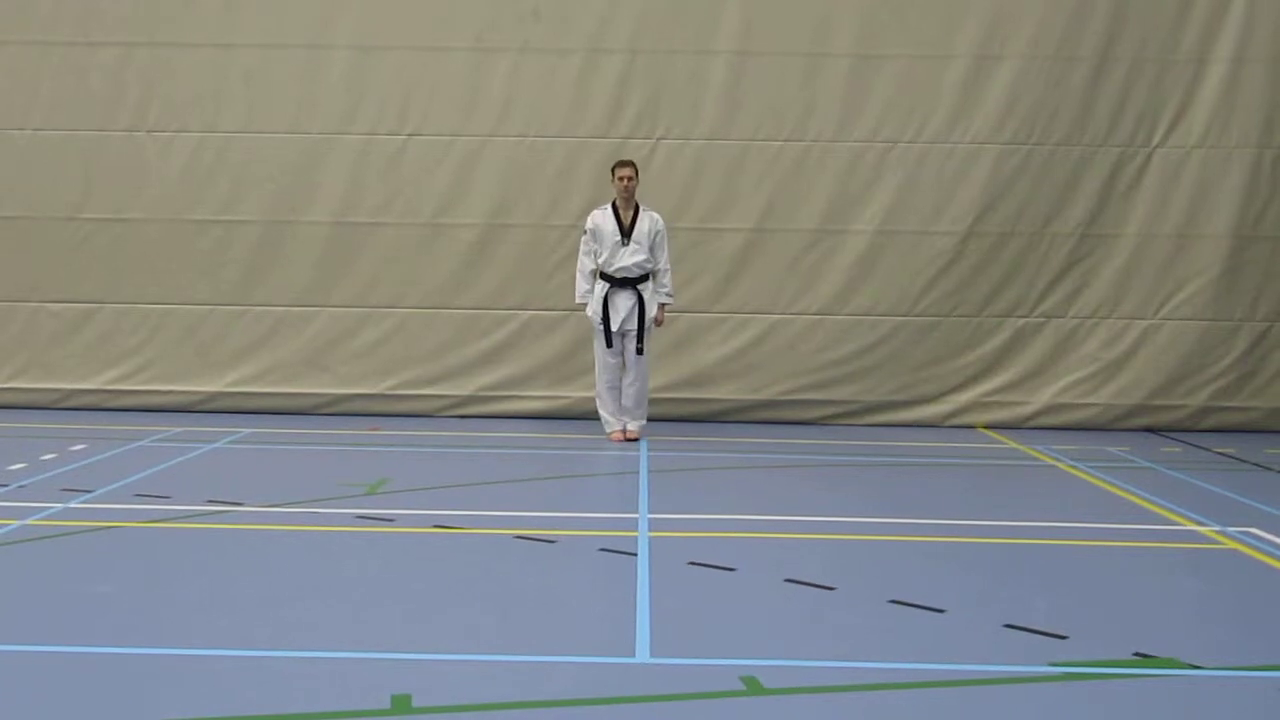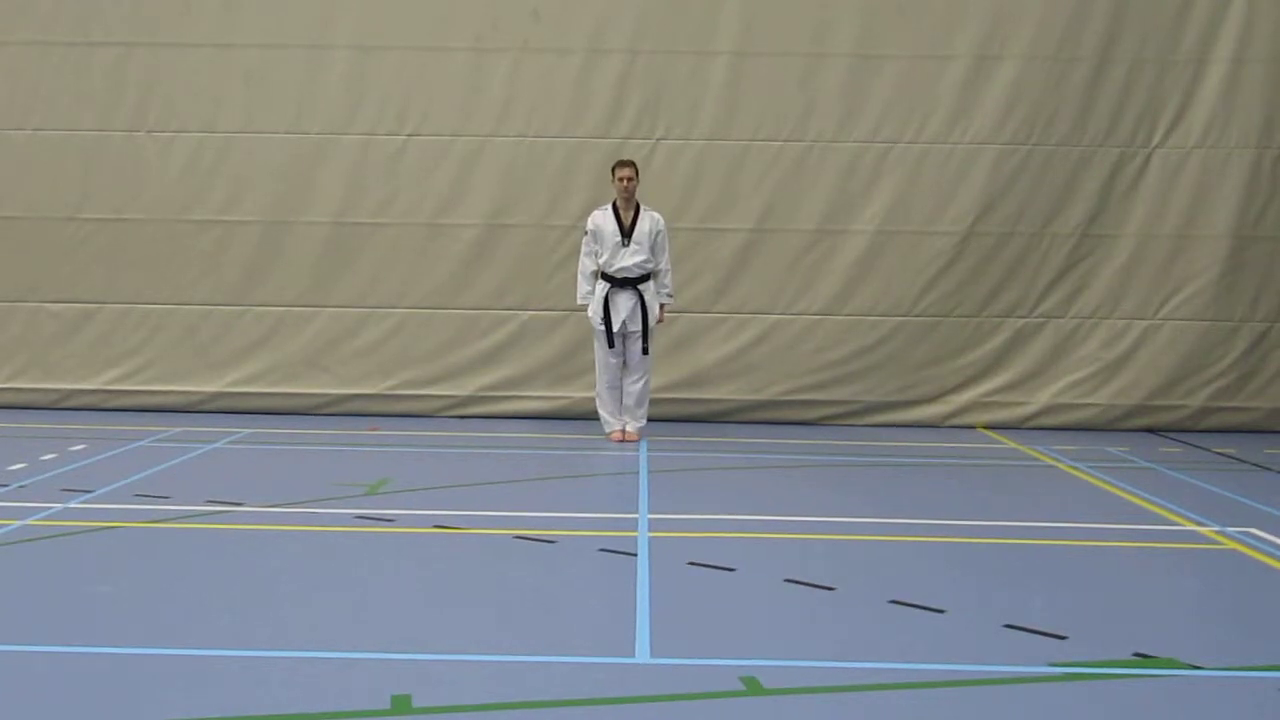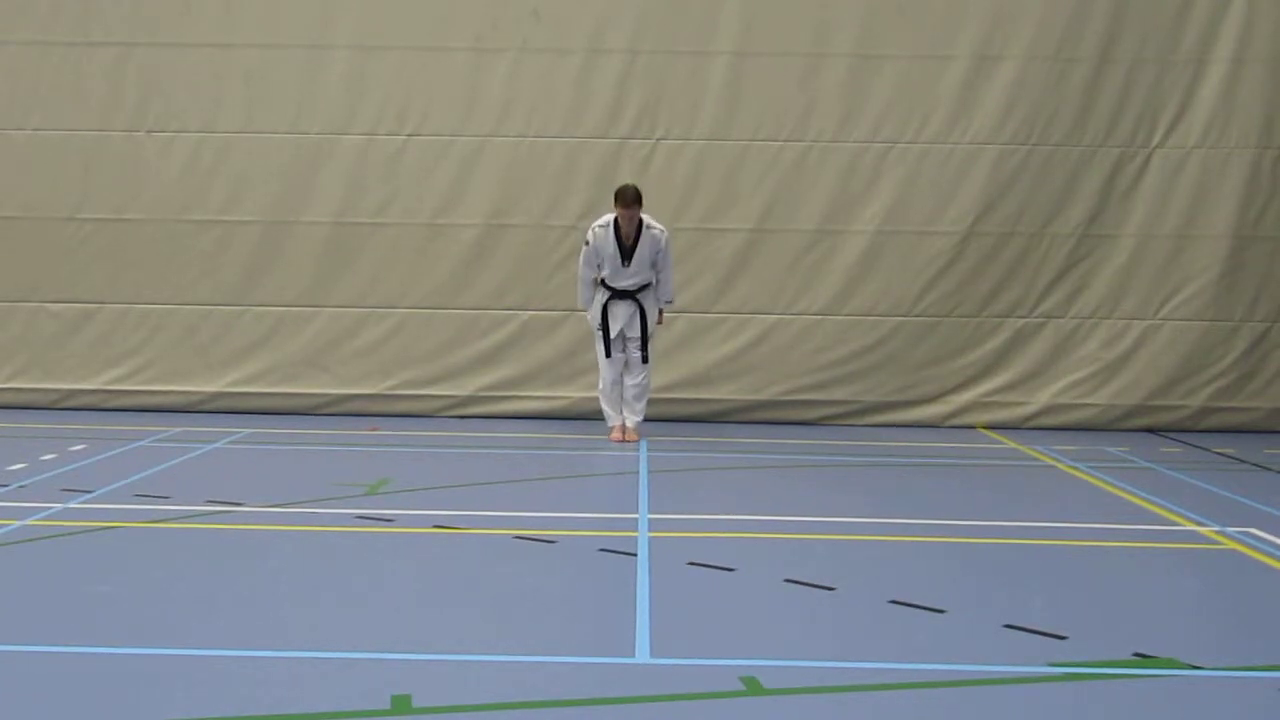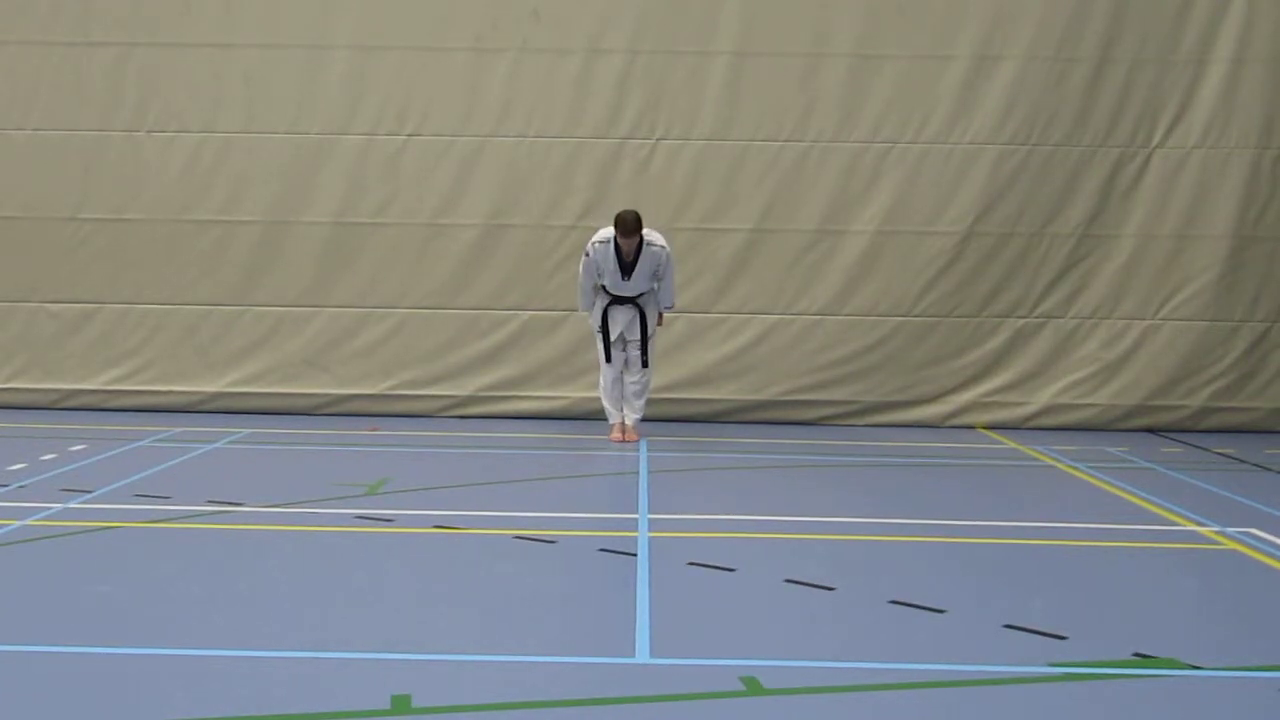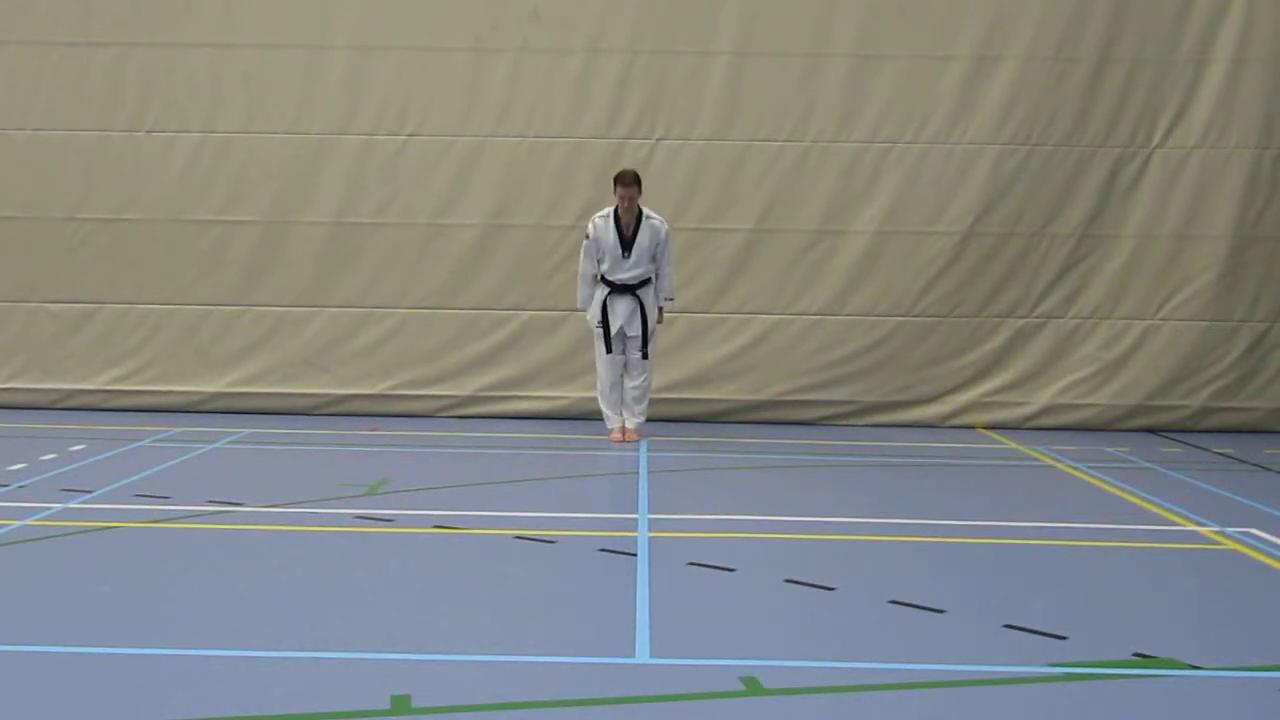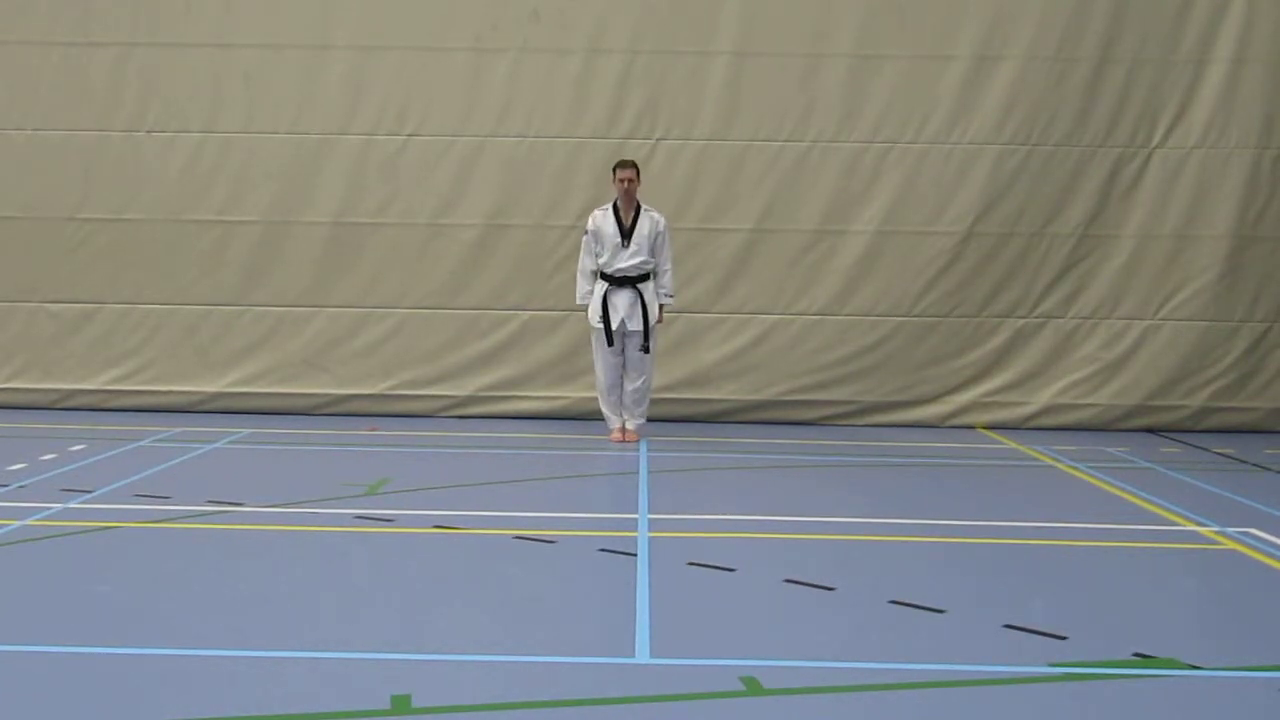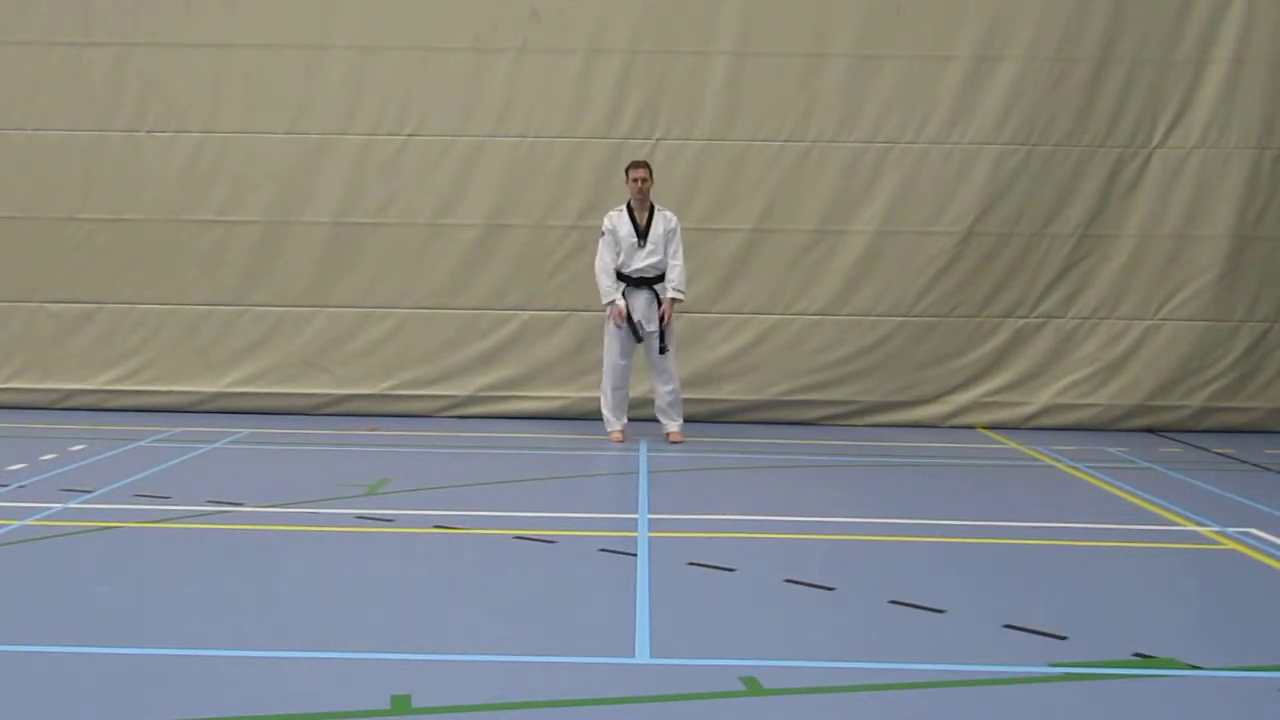
dt=0.7s
person 1, frame 1
left shoulder: (653, 221)
right shoulder: (597, 219)
left elbow: (662, 265)
right elbow: (586, 262)
left wrist: (662, 305)
right wrist: (586, 301)
left hip: (640, 297)
right hip: (607, 297)
left knee: (636, 365)
right knee: (608, 364)
left ankle: (633, 422)
right ankle: (614, 423)
person 1, frame 2
left shoulder: (654, 220)
right shoulder: (598, 219)
left elbow: (663, 265)
right elbow: (587, 263)
left wrist: (662, 304)
right wrist: (588, 303)
left hip: (641, 297)
right hip: (608, 297)
left knee: (638, 366)
right knee: (609, 366)
left ankle: (633, 424)
right ankle: (613, 424)
person 1, frame 3
left shoulder: (657, 234)
right shoulder: (598, 231)
left elbow: (664, 274)
right elbow: (587, 273)
left wrist: (661, 308)
right wrist: (589, 308)
left hip: (641, 303)
right hip: (608, 302)
left knee: (638, 365)
right knee: (610, 365)
left ankle: (632, 423)
right ankle: (616, 422)
person 1, frame 4
left shoulder: (658, 248)
right shoulder: (597, 245)
left elbow: (665, 281)
right elbow: (587, 281)
left wrist: (661, 310)
right wrist: (590, 310)
left hip: (642, 307)
right hip: (609, 306)
left knee: (638, 366)
right knee: (610, 365)
left ankle: (631, 421)
right ankle: (616, 421)
person 1, frame 5
left shoulder: (658, 226)
right shoulder: (598, 224)
left elbow: (664, 269)
right elbow: (587, 268)
left wrist: (661, 306)
right wrist: (588, 307)
left hip: (641, 301)
right hip: (608, 301)
left knee: (639, 367)
right knee: (608, 367)
left ankle: (632, 424)
right ankle: (614, 423)
person 1, frame 6
left shoulder: (655, 221)
right shoulder: (598, 219)
left elbow: (664, 265)
right elbow: (587, 264)
left wrist: (661, 305)
right wrist: (588, 303)
left hip: (641, 297)
right hip: (608, 297)
left knee: (639, 366)
right knee: (608, 366)
left ankle: (633, 423)
right ankle: (615, 423)
person 1, frame 7
left shoulder: (668, 220)
right shoulder: (613, 220)
left elbow: (675, 262)
right elbow: (604, 264)
left wrist: (670, 300)
right wrist: (613, 302)
left hip: (656, 297)
right hip: (624, 296)
left knee: (665, 365)
right knee: (616, 365)
left ankle: (672, 424)
right ankle: (615, 424)
